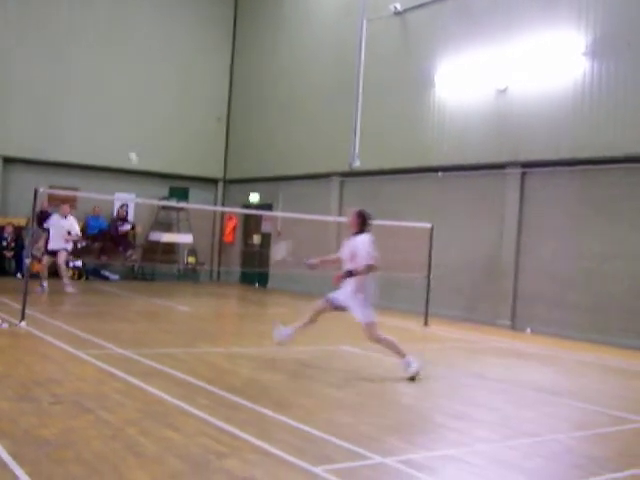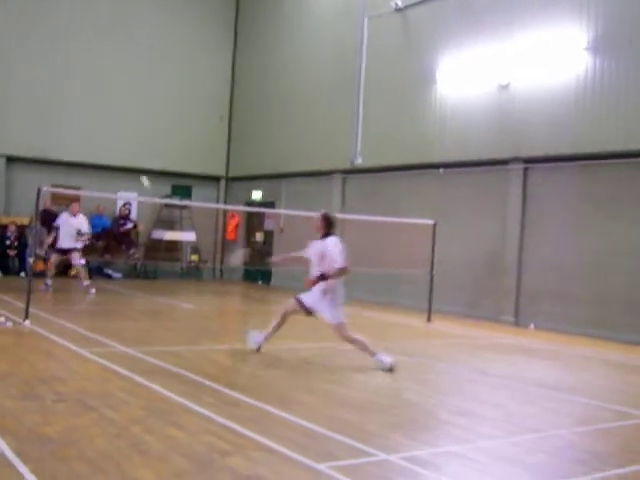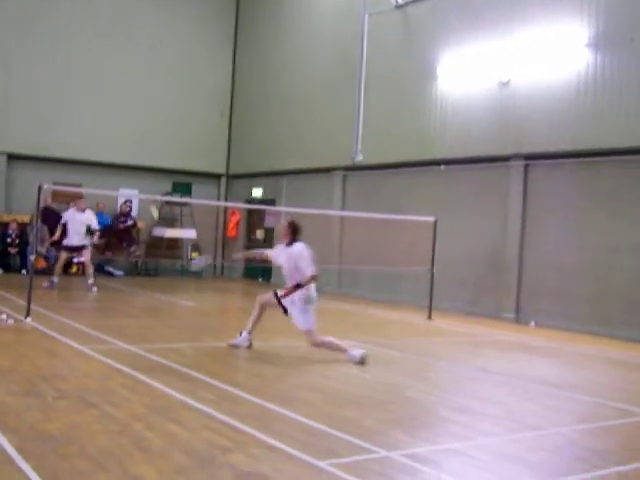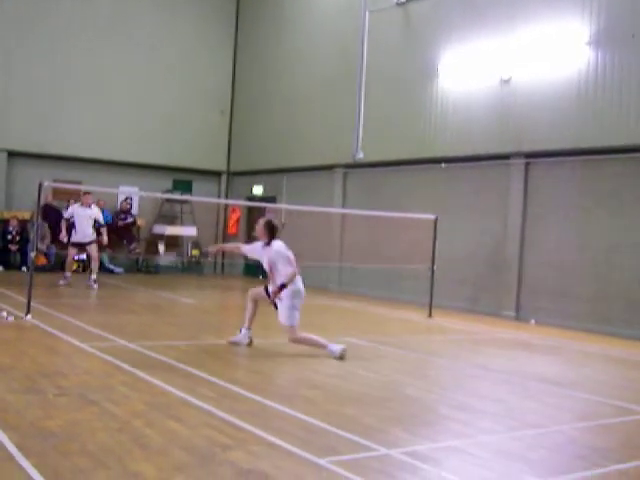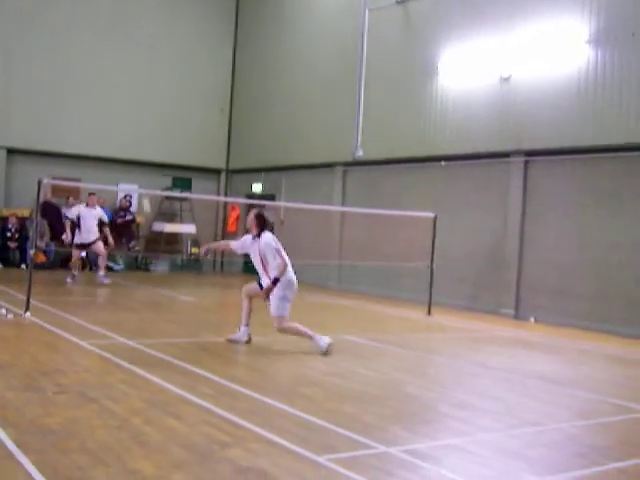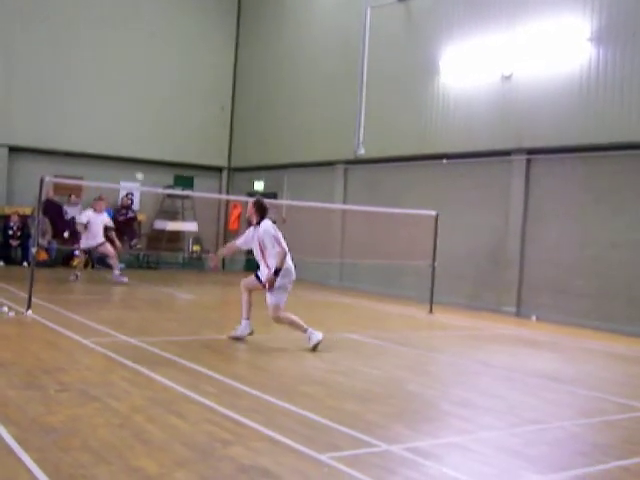
dt=0.1s
person 1, frame 1
left shoulder: (364, 240)
right shoulder: (351, 240)
left elbow: (372, 266)
right elbow: (341, 257)
left wrist: (348, 274)
right wrist: (319, 261)
left hip: (359, 293)
right hip: (347, 291)
left knee: (373, 335)
right knee: (317, 309)
left ankle: (409, 362)
right ankle: (289, 333)
person 1, frame 2
left shoulder: (333, 243)
right shoulder: (317, 244)
left elbow: (343, 269)
right elbow: (306, 254)
left wrist: (320, 277)
right wrist: (283, 257)
left hip: (328, 295)
right hip: (315, 294)
left knee: (344, 334)
right knee: (285, 311)
left ankle: (380, 358)
right ankle: (261, 339)
person 1, frame 3
left shoulder: (299, 250)
right shoulder: (283, 248)
left elbow: (312, 276)
right elbow: (267, 254)
left wrist: (295, 287)
right wrist: (246, 254)
left hip: (302, 298)
right hip: (291, 296)
left knee: (313, 340)
right knee: (261, 300)
left ankle: (352, 353)
right ankle: (245, 338)
person 1, frame 4
left shoulder: (277, 249)
right shoulder: (260, 247)
left elbow: (294, 272)
right elbow: (240, 247)
left wrist: (279, 289)
right wrist: (220, 247)
left hip: (290, 293)
right hip: (279, 290)
left knee: (293, 337)
right knee: (252, 294)
left ankle: (332, 347)
right ankle: (245, 335)
person 1, frame 5
left shoulder: (266, 241)
right shoulder: (250, 240)
left elbow: (283, 264)
right elbow: (229, 244)
left wrist: (273, 284)
right wrist: (209, 247)
left hip: (282, 283)
right hip: (271, 282)
left knee: (281, 326)
right knee: (246, 291)
left ankle: (319, 339)
right ankle: (244, 333)
person 1, frame 6
left shoulder: (265, 229)
right shoulder: (253, 230)
left elbow: (283, 252)
right elbow: (236, 245)
left wrist: (275, 275)
right wrist: (218, 255)
left hip: (280, 274)
right hip: (268, 272)
left knee: (275, 315)
right knee: (245, 286)
left ankle: (311, 333)
right ankle: (245, 327)
